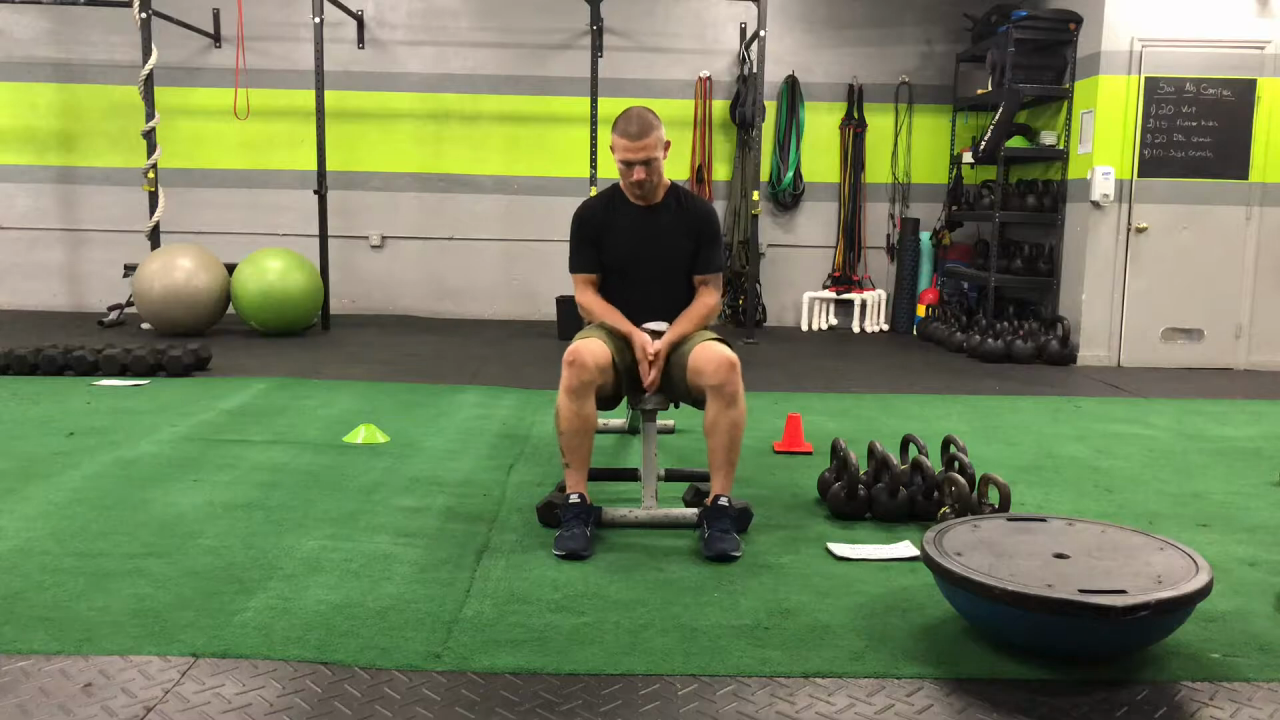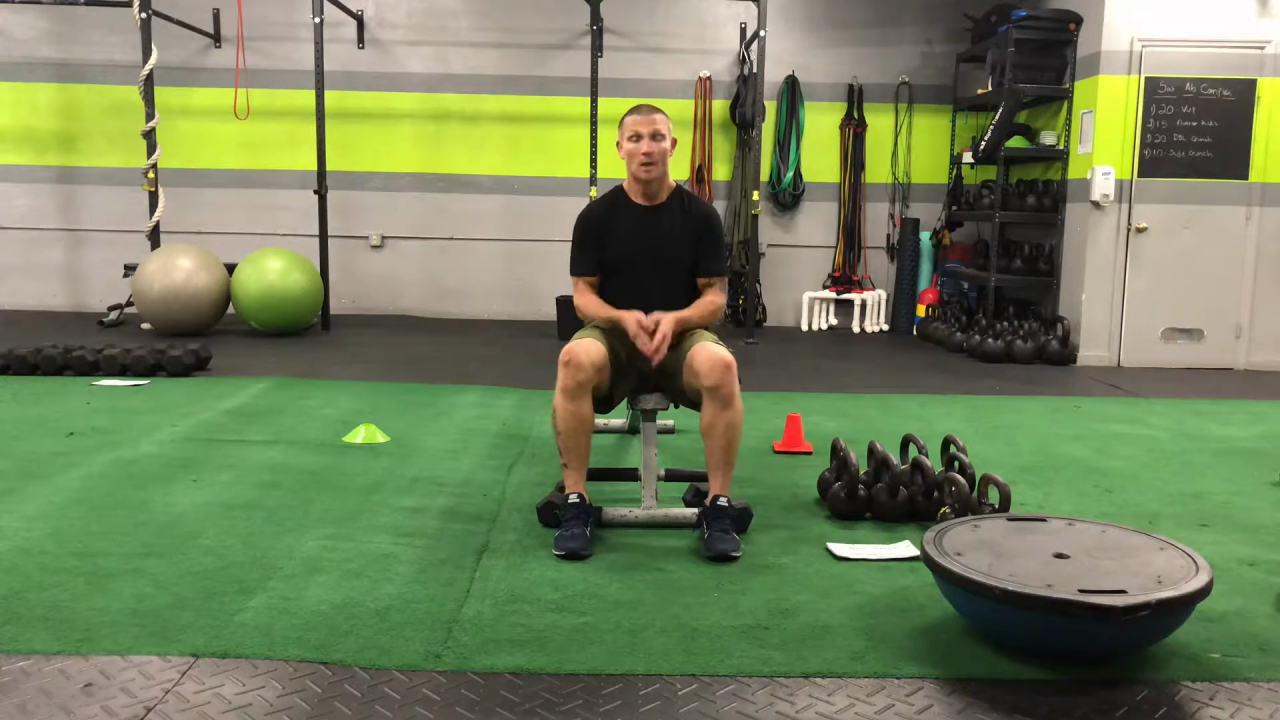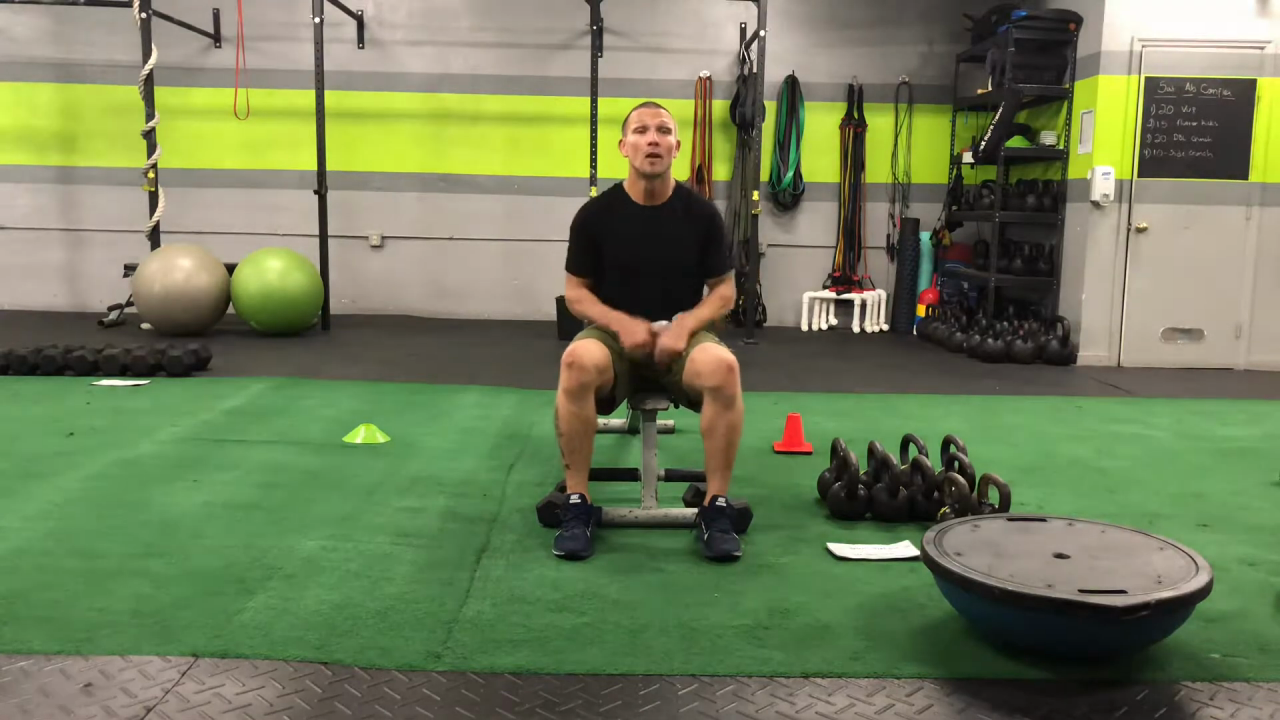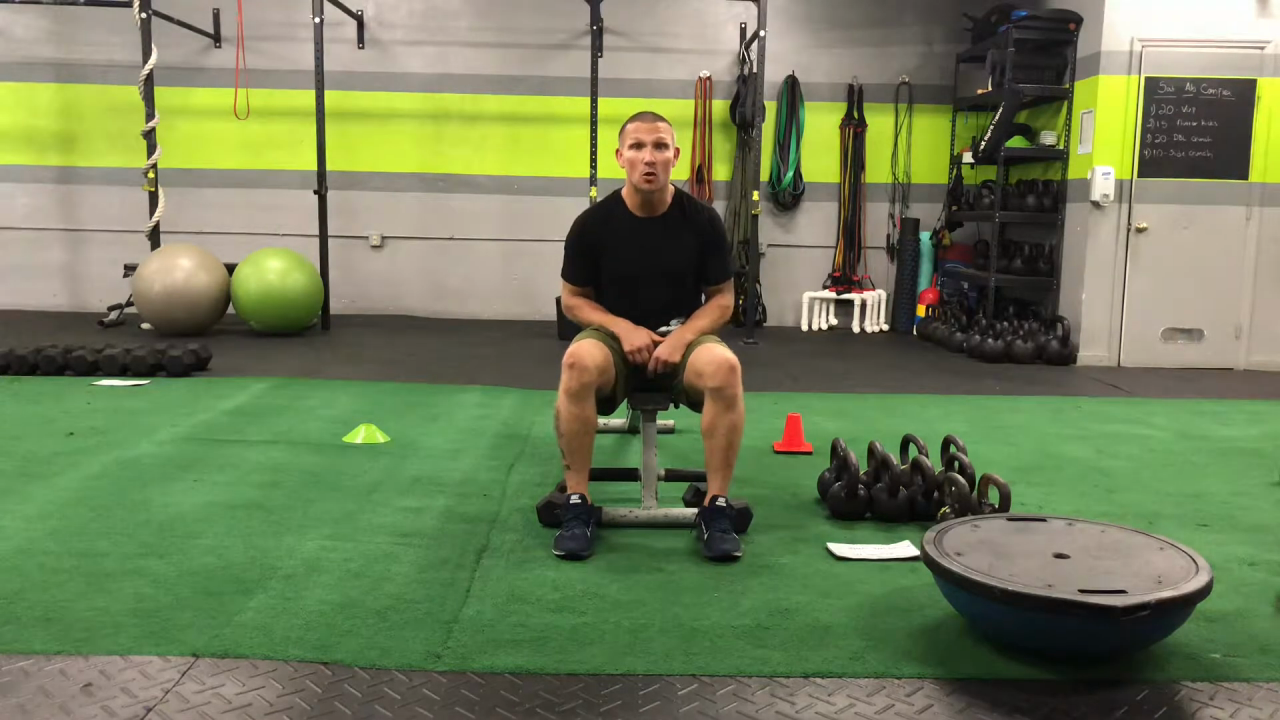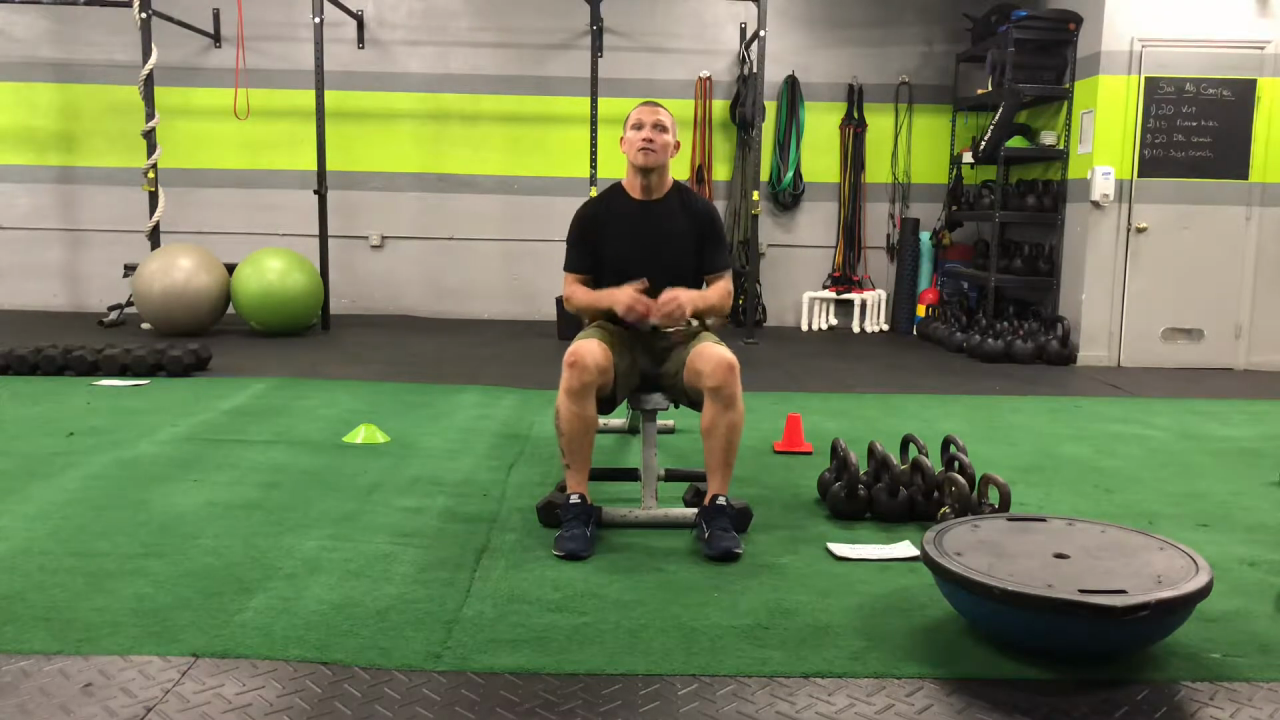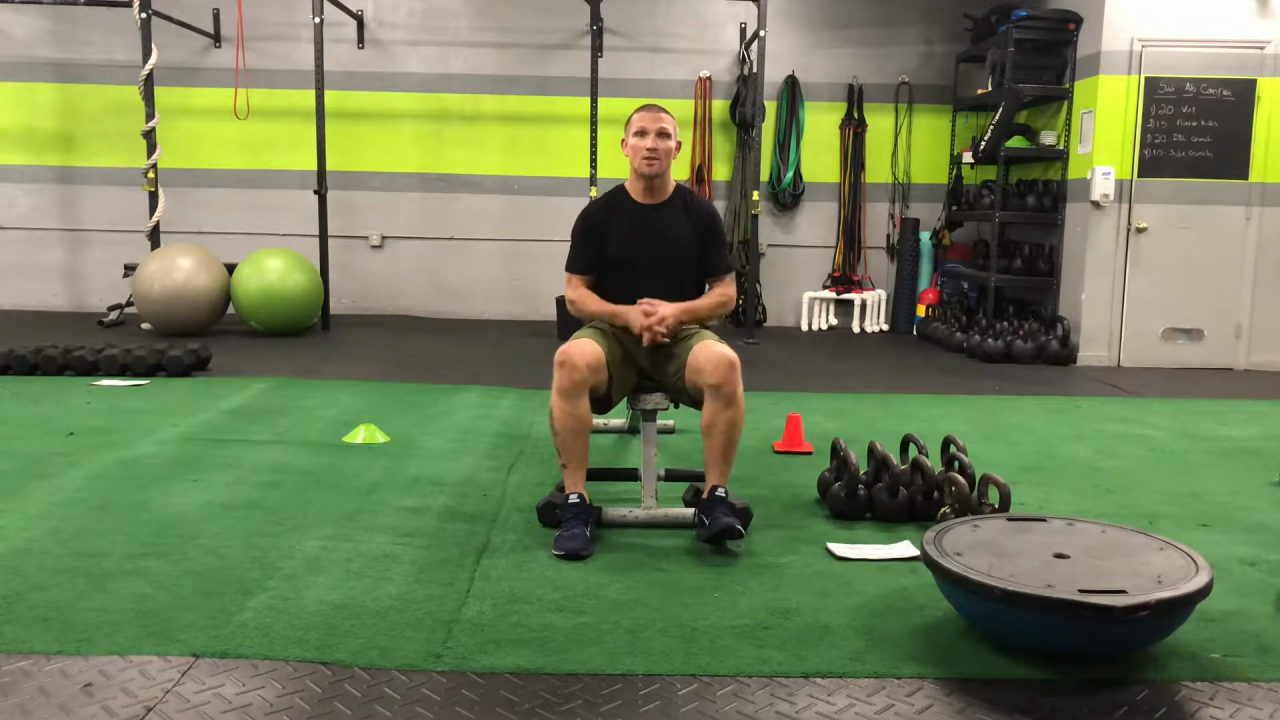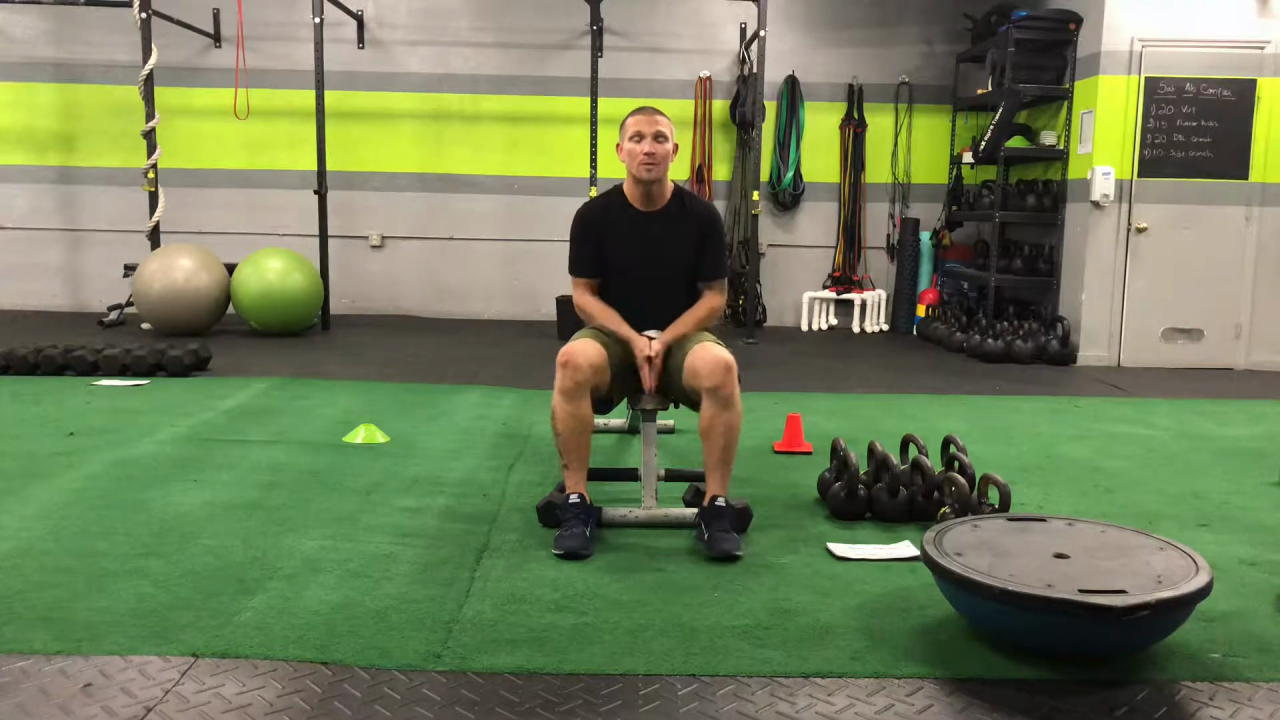
dt=0.7s
person 1, frame 1
left shoulder: (697, 213)
right shoulder: (593, 214)
left elbow: (709, 294)
right elbow: (584, 293)
left wrist: (666, 342)
right wrist: (633, 334)
left hip: (680, 336)
right hip: (616, 333)
left knee: (724, 365)
right knee: (579, 360)
left ankle: (718, 506)
right ankle: (576, 503)
person 1, frame 2
left shoulder: (699, 215)
right shoulder: (597, 215)
left elbow: (716, 298)
right elbow: (584, 298)
left wrist: (673, 322)
right wrist: (625, 319)
left hip: (682, 333)
right hip: (615, 332)
left knee: (721, 367)
right knee: (573, 360)
left ankle: (717, 507)
right ankle: (576, 504)
person 1, frame 3
left shoulder: (700, 213)
right shoulder: (597, 214)
left elbow: (725, 290)
right elbow: (575, 292)
left wrist: (687, 324)
right wrist: (620, 322)
left hip: (681, 338)
right hip: (615, 336)
left knee: (723, 368)
right knee: (577, 361)
left ankle: (715, 507)
right ankle: (577, 504)
person 1, frame 4
left shoulder: (703, 221)
right shoulder: (592, 223)
left elbow: (722, 299)
right elbow: (573, 299)
left wrist: (682, 336)
right wrist: (623, 328)
left hip: (682, 337)
right hip: (615, 335)
left knee: (725, 367)
right knee: (578, 363)
left ankle: (715, 508)
right ankle: (577, 505)
person 1, frame 5
left shoulder: (698, 211)
right shoulder: (595, 212)
left elbow: (723, 291)
right elbow: (572, 293)
left wrist: (694, 299)
right wrist: (611, 298)
left hip: (681, 336)
right hip: (613, 334)
left knee: (723, 368)
right knee: (579, 362)
left ankle: (716, 507)
right ankle: (577, 504)
person 1, frame 6
left shoulder: (701, 213)
right shoulder: (598, 214)
left elbow: (726, 296)
right elbow: (575, 298)
left wrist: (678, 311)
right wrist: (626, 314)
left hip: (682, 336)
right hip: (614, 334)
left knee: (725, 365)
right knee: (569, 361)
left ankle: (714, 500)
right ankle: (576, 504)
person 1, frame 7
left shoulder: (702, 216)
right shoulder: (594, 215)
left elbow: (714, 298)
right elbow: (583, 294)
left wrist: (663, 341)
right wrist: (633, 339)
left hip: (680, 337)
right hip: (615, 336)
left knee: (721, 367)
right knee: (572, 361)
left ankle: (715, 507)
right ankle: (577, 504)
